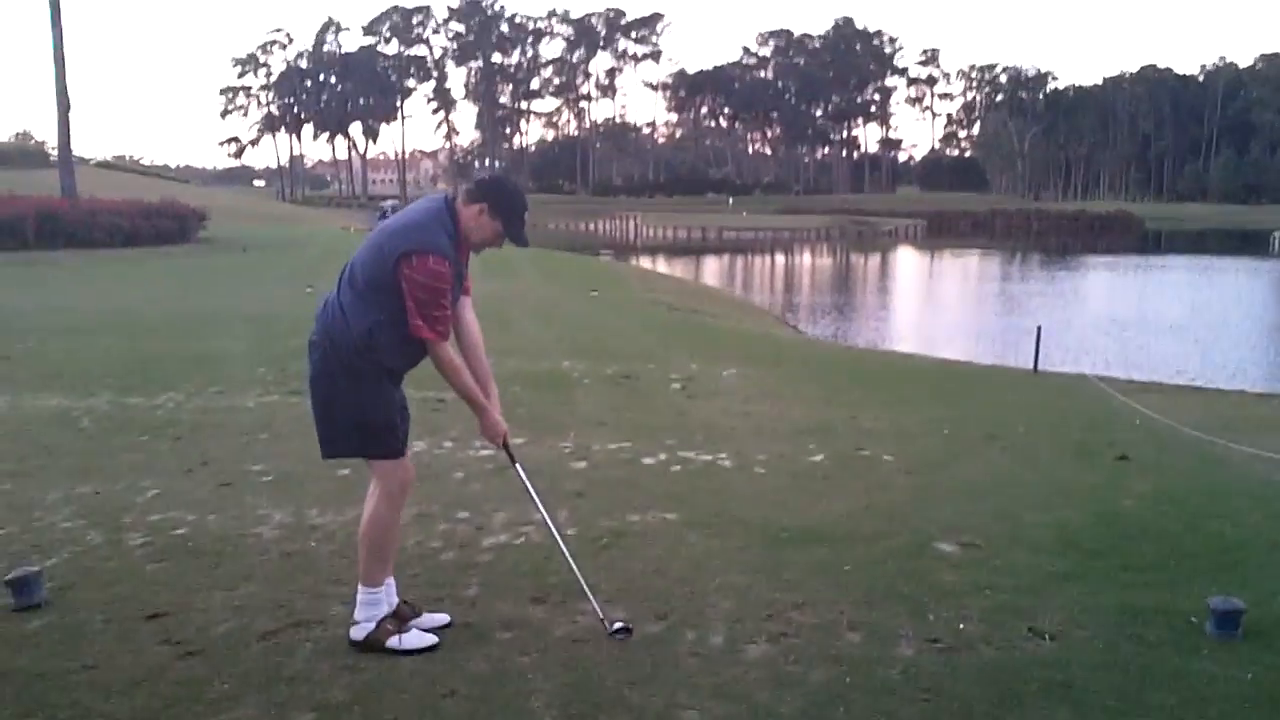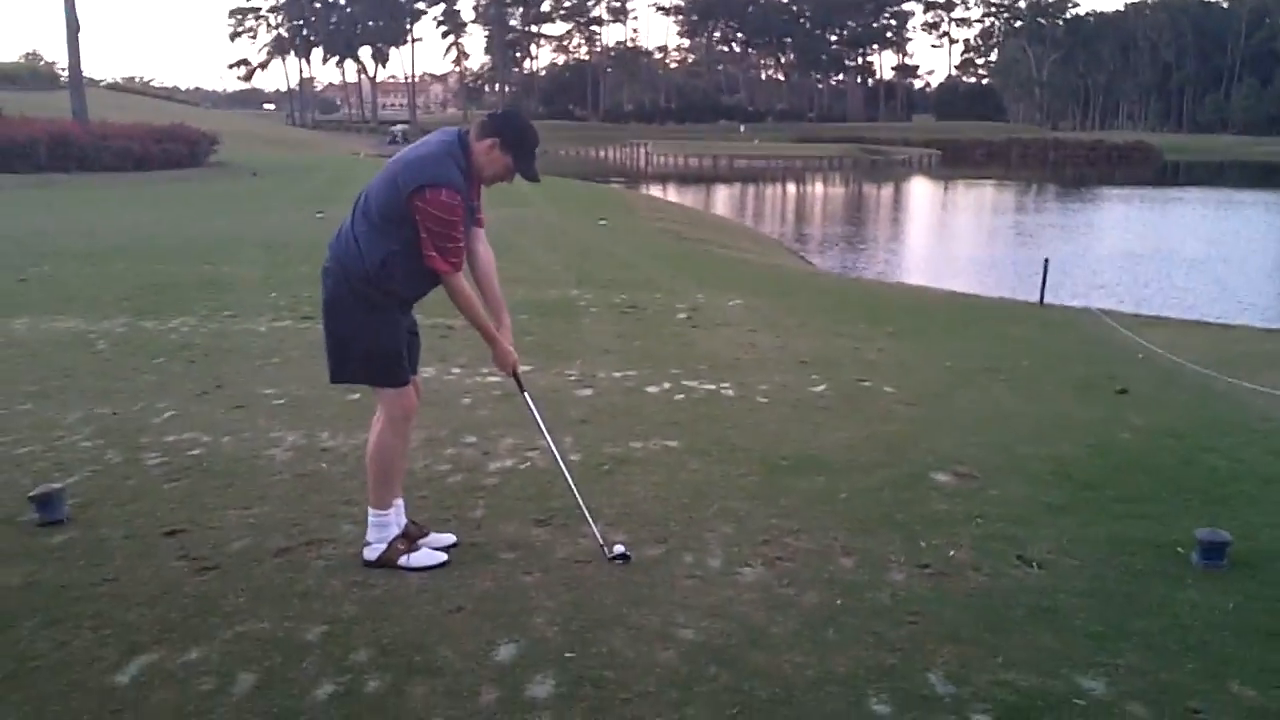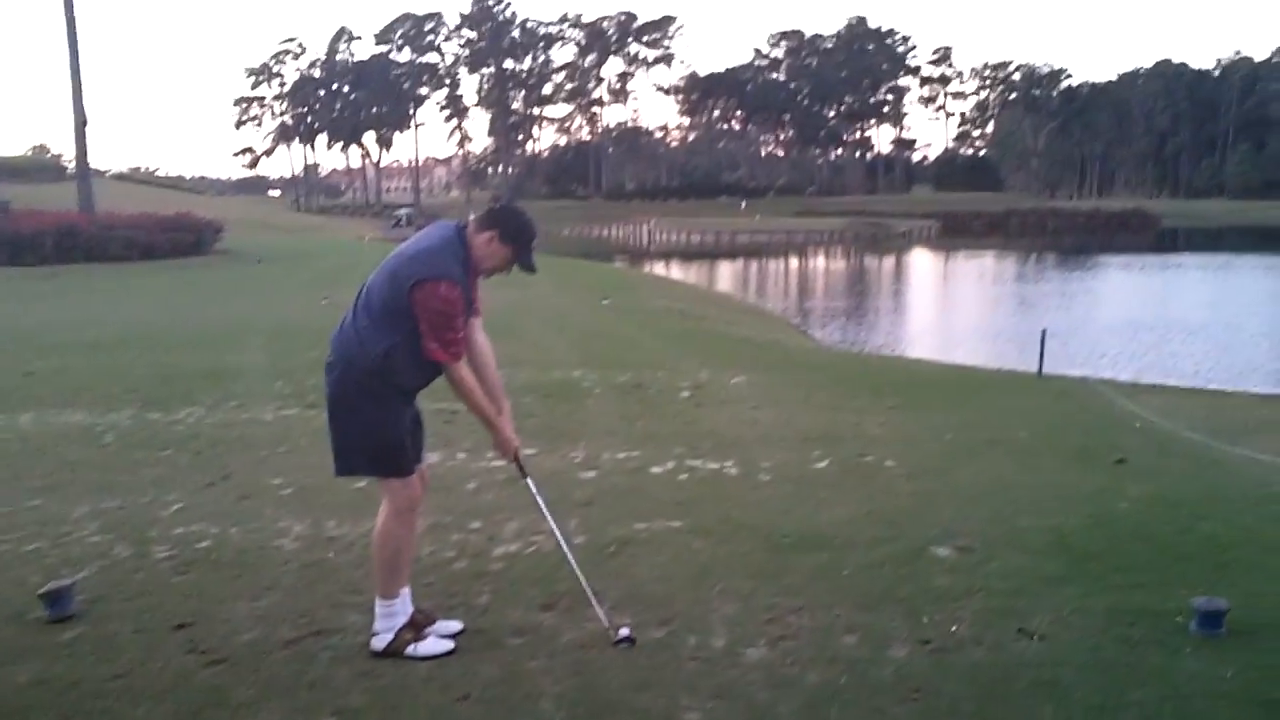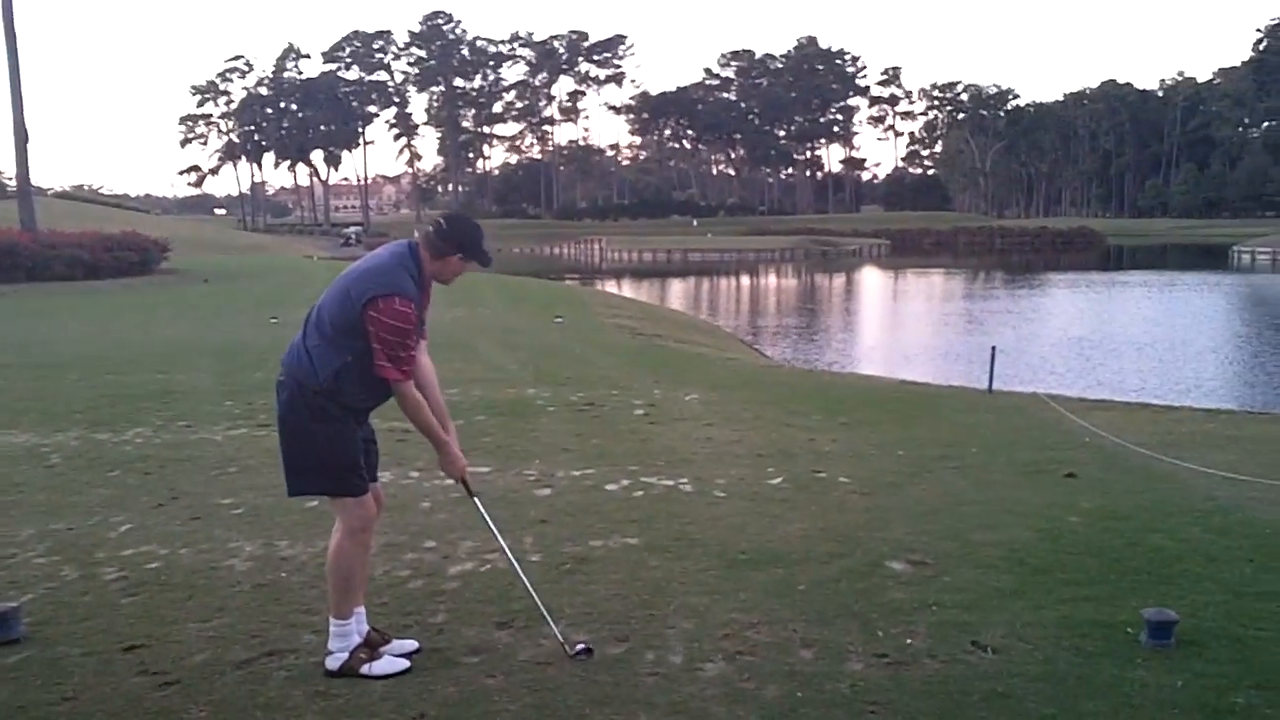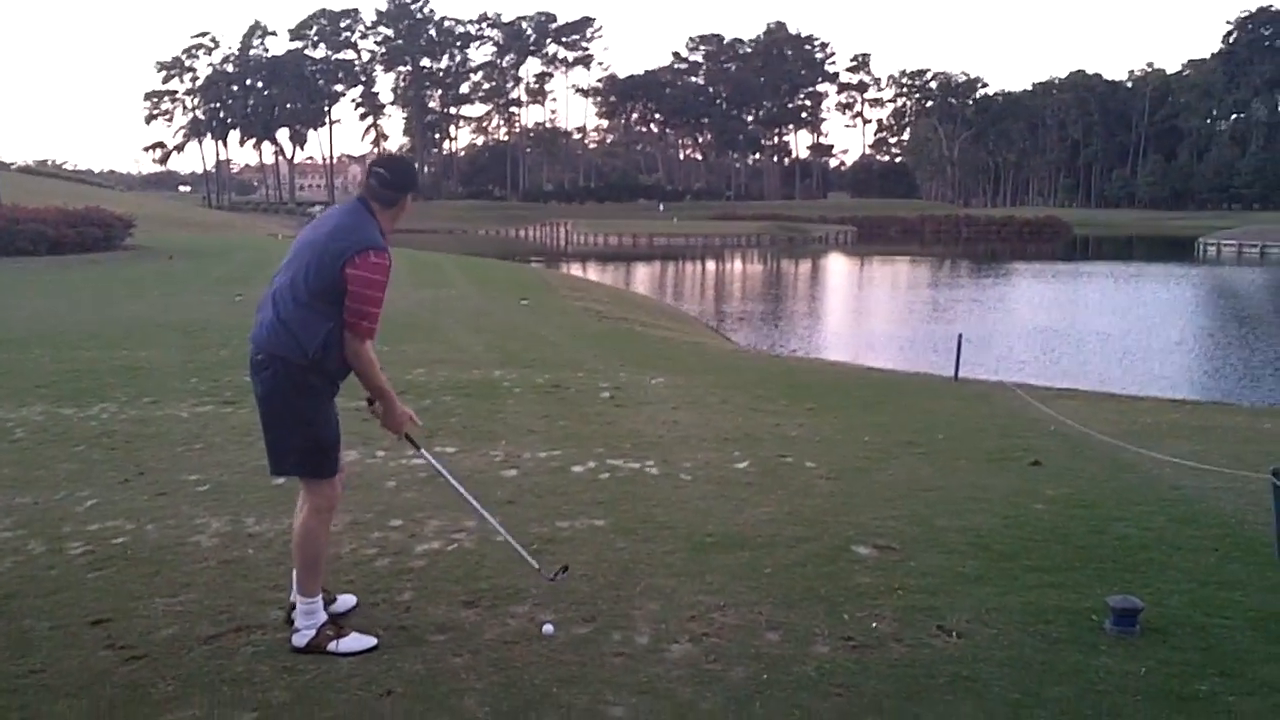
dt=0.4s
person 1, frame 1
left shoulder: (446, 225)
right shoulder: (428, 248)
left elbow: (462, 312)
right elbow: (438, 346)
left wrist: (491, 392)
right wrist: (483, 411)
left hip: (371, 357)
right hip: (348, 361)
left knee: (394, 475)
right knee: (393, 477)
left ankle: (385, 600)
right ankle: (369, 618)
person 1, frame 2
left shoulder: (460, 156)
right shoulder: (441, 183)
left elbow: (478, 244)
right elbow: (452, 278)
left wrist: (504, 323)
right wrist: (495, 342)
left hip: (383, 285)
right hip: (361, 289)
left knee: (405, 398)
right knee: (397, 404)
left ankle: (395, 521)
right ankle: (381, 539)
person 1, frame 3
left shoulder: (456, 246)
right shoulder: (440, 275)
left elbow: (474, 333)
right elbow: (455, 366)
left wrist: (504, 408)
right wrist: (496, 428)
left hip: (386, 376)
right hip: (364, 381)
left knee: (411, 487)
right knee: (402, 493)
left ankle: (402, 609)
right ankle: (387, 628)
person 1, frame 4
left shoulder: (407, 262)
right shoulder: (394, 293)
left elbow: (418, 356)
right elbow: (402, 385)
left wrist: (449, 428)
right wrist: (444, 447)
left hip: (337, 395)
right hip: (315, 402)
left knee: (368, 505)
right knee: (356, 514)
left ankle: (356, 627)
right ankle: (342, 647)
person 1, frame 5
left shoulder: (338, 220)
right shoulder: (369, 250)
right elbow: (356, 344)
left wrist: (380, 395)
right wrist: (389, 404)
left hip: (283, 361)
right hip: (294, 372)
left knee: (323, 478)
right knee: (322, 492)
left ankle: (305, 595)
right ankle: (309, 625)
